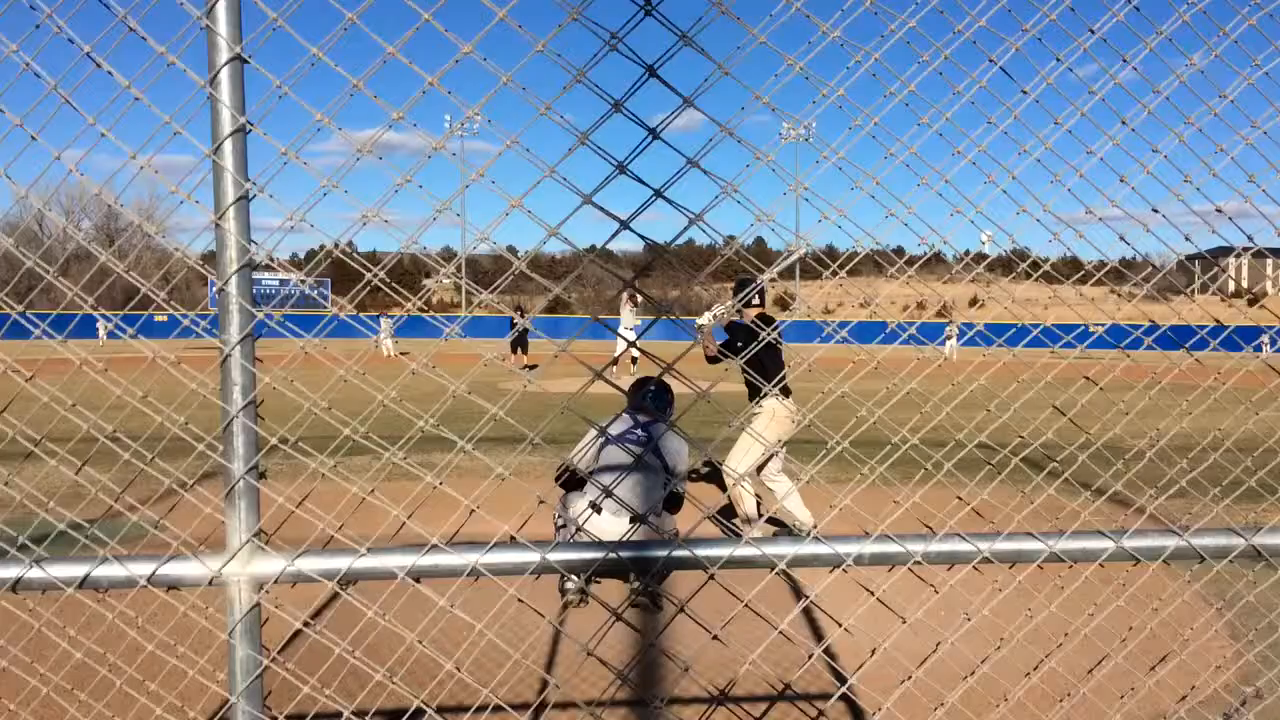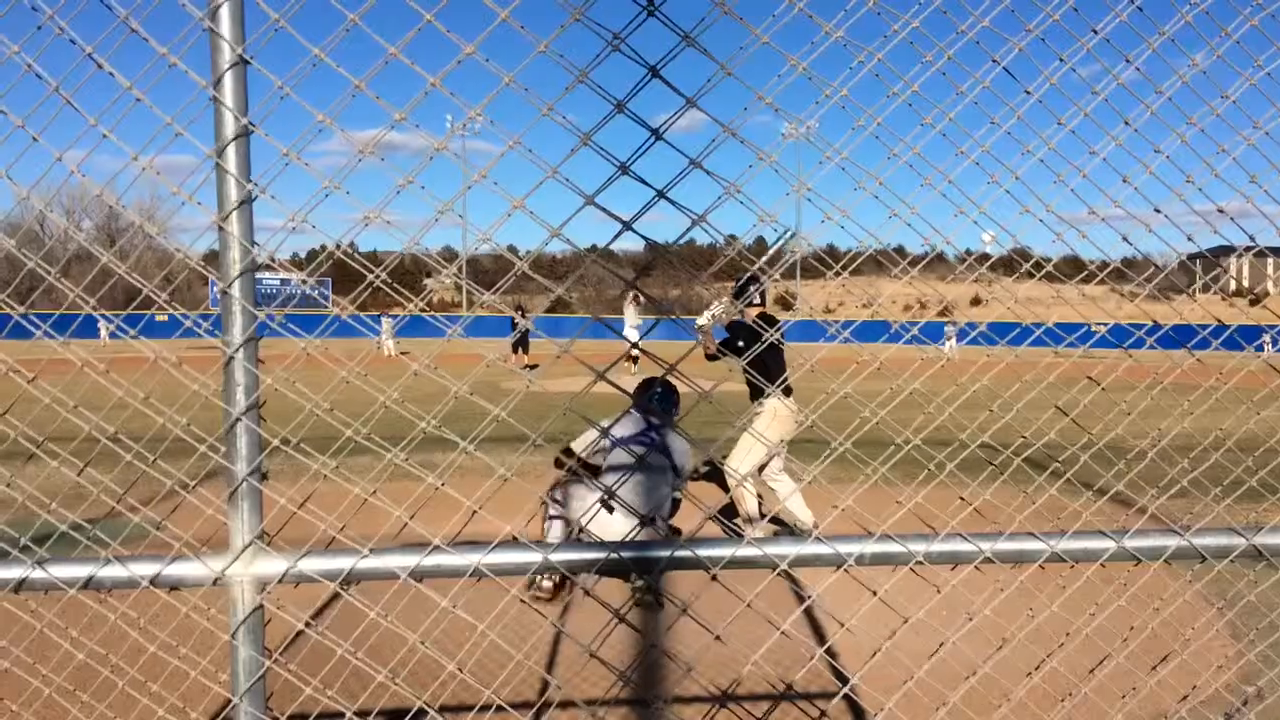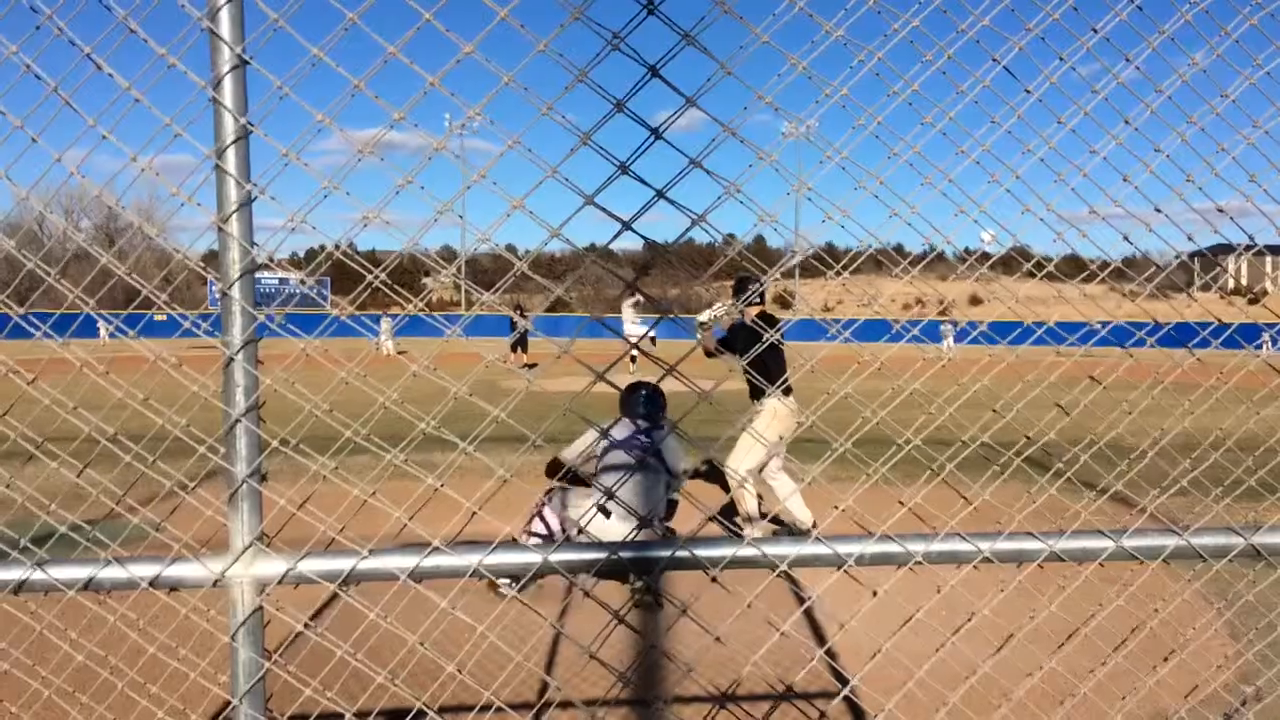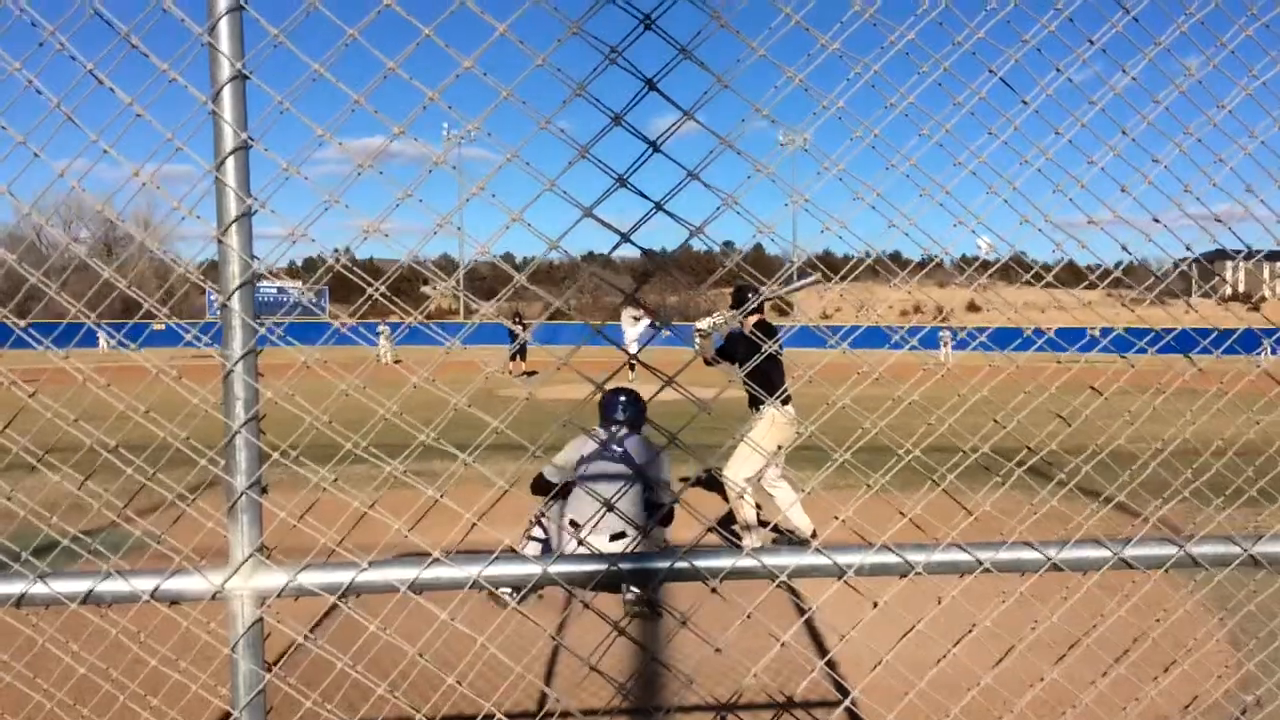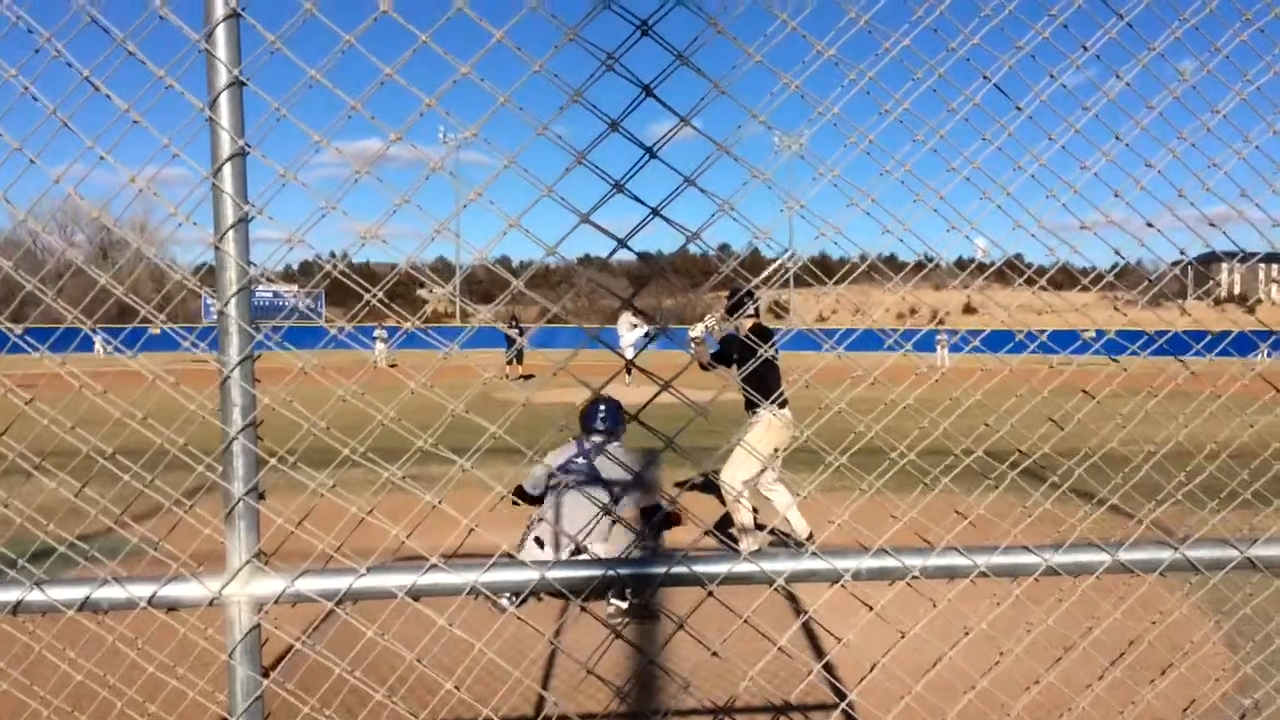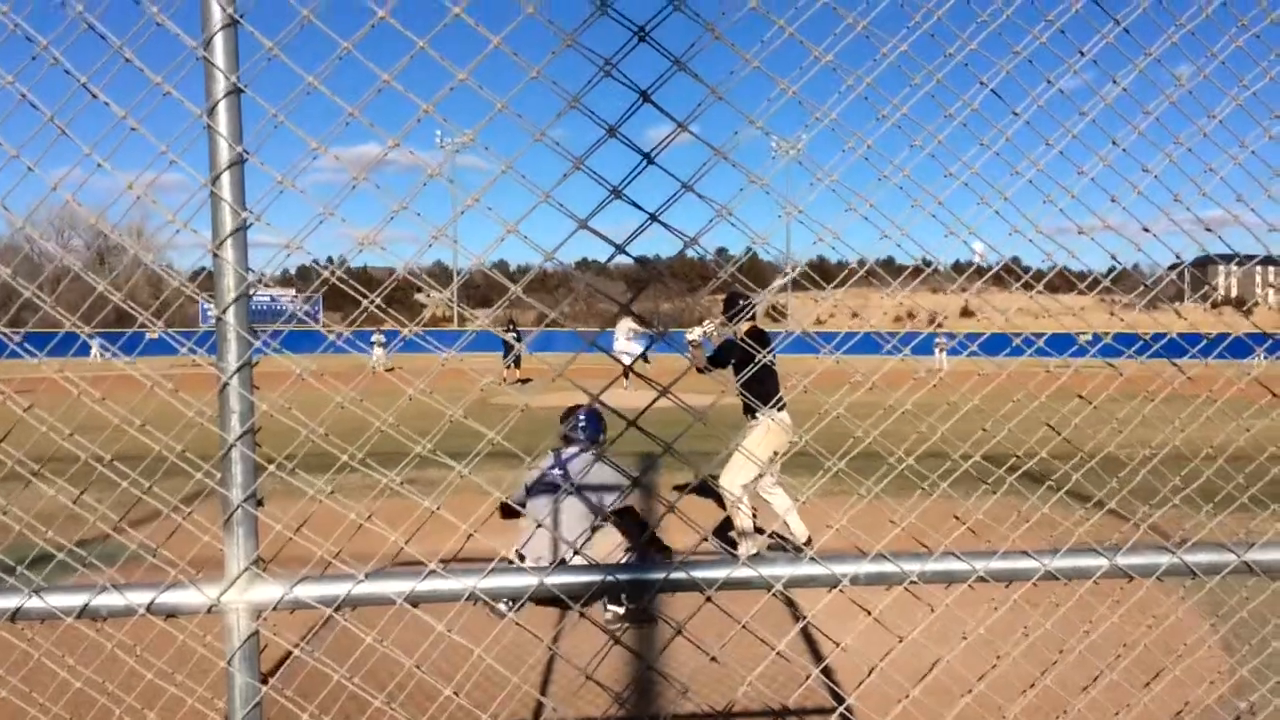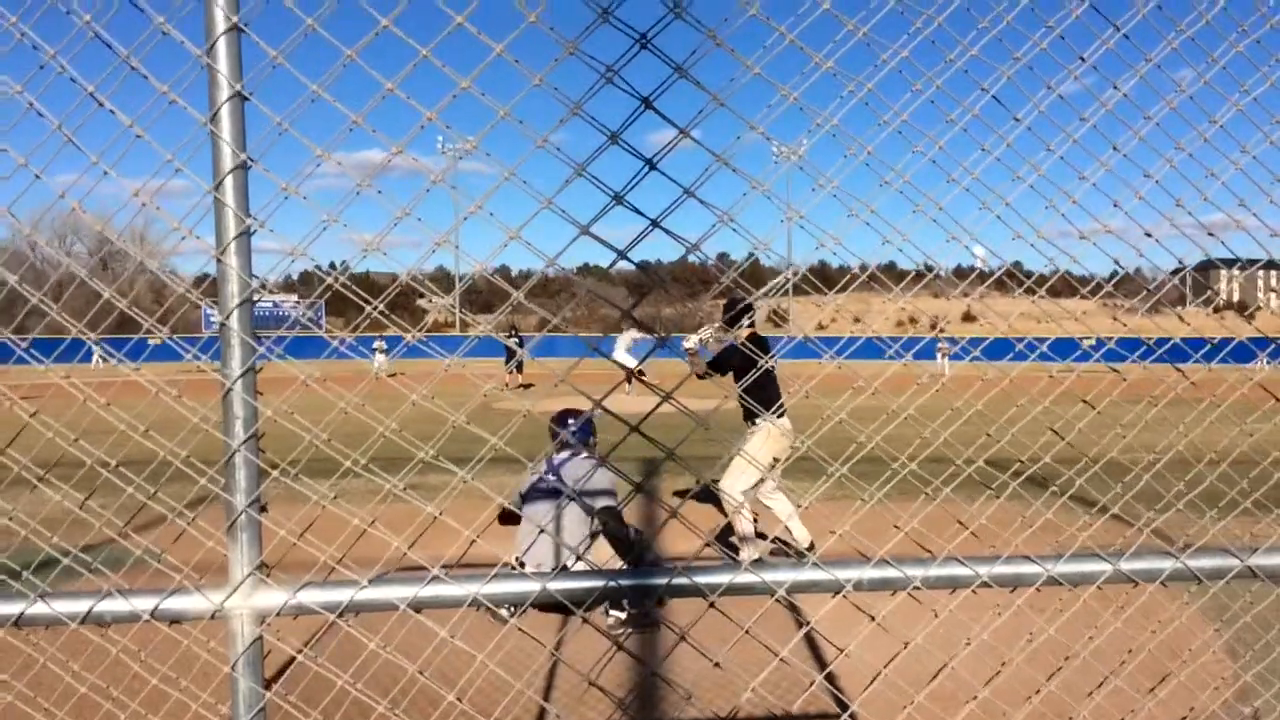
dt=0.2s
person 1, frame 1
left shoulder: (767, 324)
right shoulder: (744, 332)
left elbow: (740, 333)
right elbow: (713, 356)
left wrist: (721, 318)
right wrist: (705, 331)
left hip: (775, 409)
right hip: (766, 410)
left knee: (735, 467)
right knee: (770, 472)
left ankle: (754, 534)
right ankle: (805, 526)
person 1, frame 2
left shoulder: (769, 324)
right shoulder: (745, 331)
left elbow: (742, 335)
right elbow: (713, 353)
left wrist: (721, 319)
right wrist: (705, 331)
left hip: (776, 409)
right hip: (768, 409)
left knee: (737, 467)
right knee: (772, 470)
left ankle: (755, 534)
right ankle: (806, 525)
person 1, frame 3
left shoulder: (768, 323)
right shoulder: (746, 329)
left elbow: (740, 339)
right elbow: (713, 350)
left wrist: (726, 321)
right wrist: (705, 328)
left hip: (776, 408)
right hip: (768, 408)
left knee: (737, 466)
right knee: (771, 469)
left ankle: (754, 533)
right ankle: (805, 523)
person 1, frame 4
left shoulder: (766, 332)
right shoulder: (745, 338)
left elbow: (737, 349)
right elbow: (712, 358)
left wrist: (724, 330)
right wrist: (704, 336)
left hip: (774, 417)
right hip: (768, 416)
left knee: (734, 474)
right knee: (770, 477)
left ankle: (753, 542)
right ankle: (805, 532)
person 1, frame 5
left shoulder: (762, 334)
right shoulder: (742, 340)
left elbow: (731, 352)
right elbow: (709, 363)
left wrist: (712, 332)
right wrist: (699, 341)
left hip: (771, 419)
right hip: (765, 419)
left knee: (731, 477)
right knee: (767, 480)
left ankle: (750, 544)
right ankle: (802, 534)
person 1, frame 6
left shoulder: (757, 338)
right shoulder: (742, 343)
left elbow: (717, 360)
right elbow: (706, 365)
left wrist: (706, 338)
right wrist: (696, 345)
left hip: (770, 423)
right hip: (765, 422)
left knee: (731, 481)
right knee: (766, 483)
left ankle: (749, 548)
right ankle: (801, 538)
person 1, frame 7
left shoulder: (754, 345)
right shoulder: (747, 347)
left elbow: (712, 369)
right elbow: (707, 370)
left wrist: (699, 348)
right wrist: (694, 352)
left hip: (769, 430)
right hip: (767, 429)
left knee: (730, 488)
right knee: (767, 489)
left ankle: (751, 555)
right ankle: (804, 543)
person 2, frame 1
left shoulder: (606, 427)
right shoulder: (676, 444)
left elbow: (564, 479)
right elbow: (674, 504)
left hip: (590, 528)
right hip: (638, 537)
left knee: (570, 498)
right knee: (666, 530)
left ankle: (574, 580)
right ankle: (644, 583)
person 2, frame 2
left shoulder: (616, 425)
right shoulder: (683, 447)
left elbow: (563, 460)
left hip: (597, 524)
right hip: (643, 538)
left knee: (561, 493)
left ankle: (549, 578)
right ankle: (644, 579)
person 2, frame 3
left shoulder: (603, 431)
right shoulder: (673, 447)
left elbow: (553, 470)
right elbow: (668, 510)
left hip: (593, 529)
right hip: (639, 540)
left knee: (552, 502)
right knee: (659, 526)
left ankle: (514, 578)
person 2, frame 4
left shoulder: (583, 443)
right shoulder: (651, 452)
left elbow: (538, 487)
right elbow: (664, 516)
left hip: (571, 546)
right hip: (620, 549)
left knee: (549, 513)
right knee: (655, 530)
left ankle: (513, 588)
right ankle: (636, 592)
person 2, frame 5
left shoulder: (560, 454)
right shoulder: (628, 461)
left elbow: (519, 498)
right elbow: (652, 516)
right wrist: (674, 518)
left hip: (541, 561)
right hip: (587, 561)
right knee: (646, 528)
left ankle: (511, 592)
right ankle: (620, 601)
person 2, frame 6
left shoulder: (542, 465)
right shoulder: (604, 468)
left elbow: (506, 510)
right elbow: (627, 520)
right wrist: (665, 552)
right knee: (636, 534)
right ankle: (619, 607)
person 2, frame 7
left shoulder: (536, 472)
right shoulder: (596, 470)
left elbow: (505, 517)
right elbow: (611, 524)
right knee: (630, 537)
left ankle: (509, 602)
right ankle: (621, 612)
